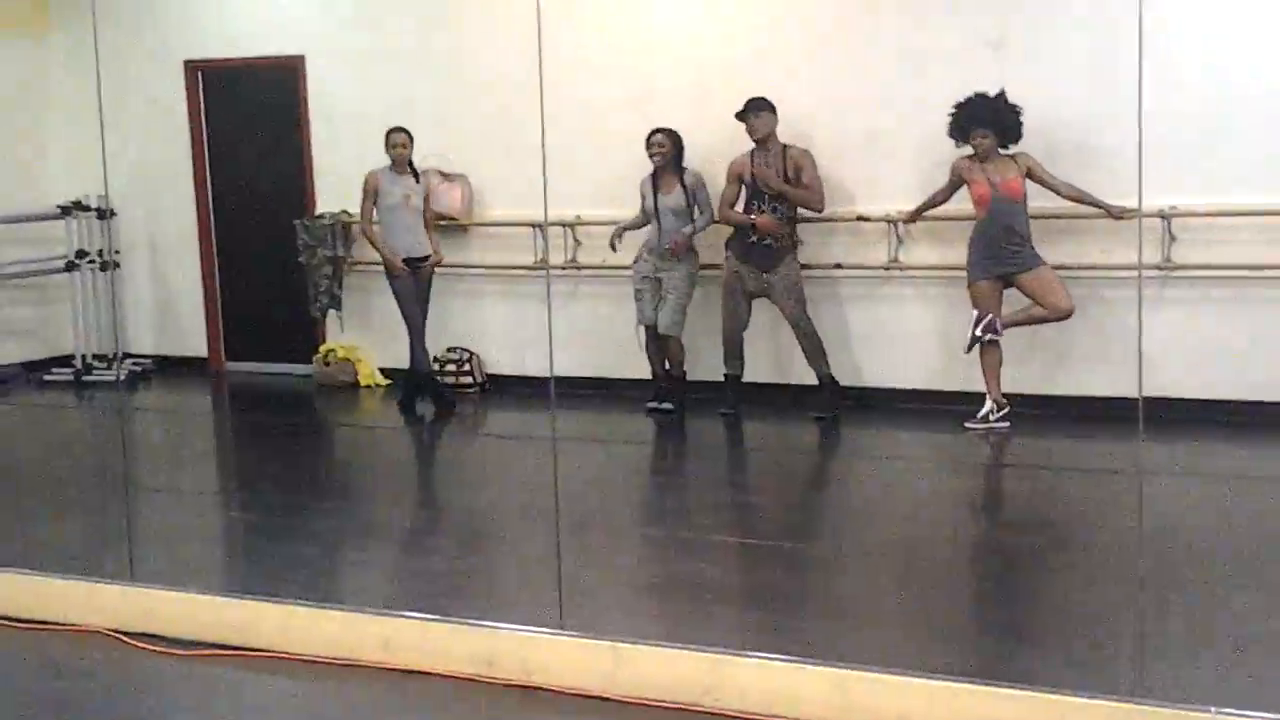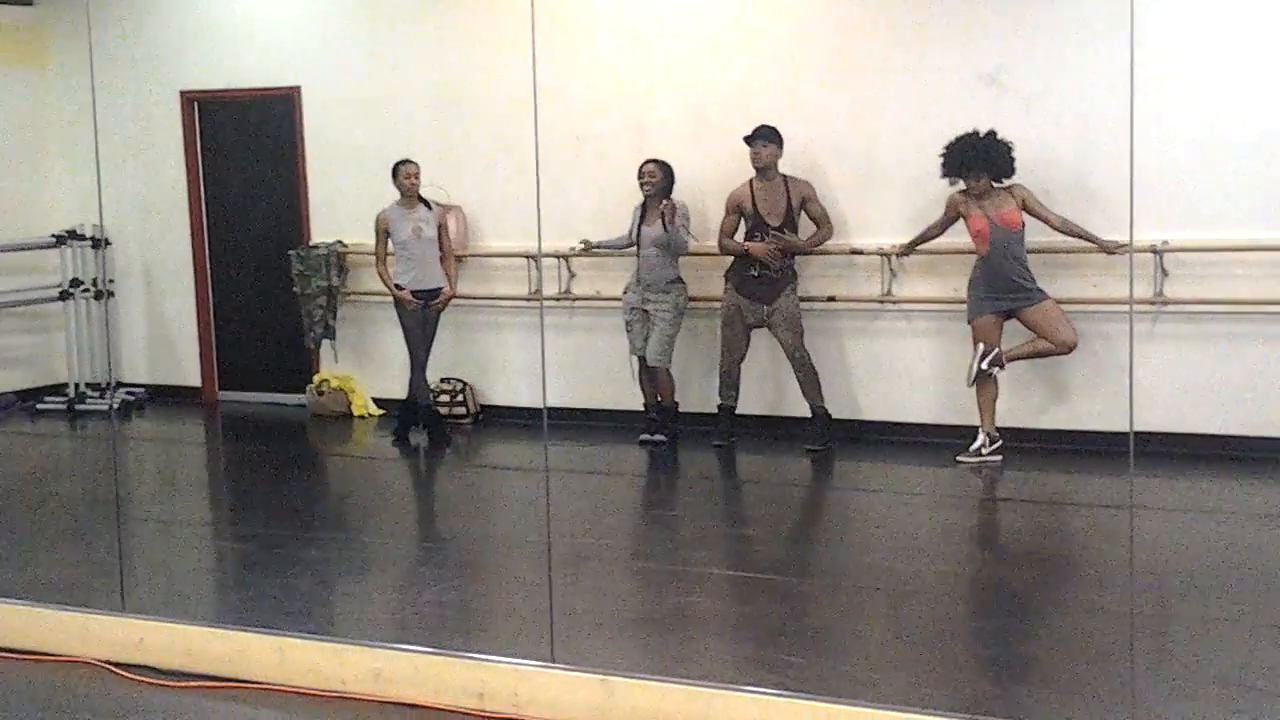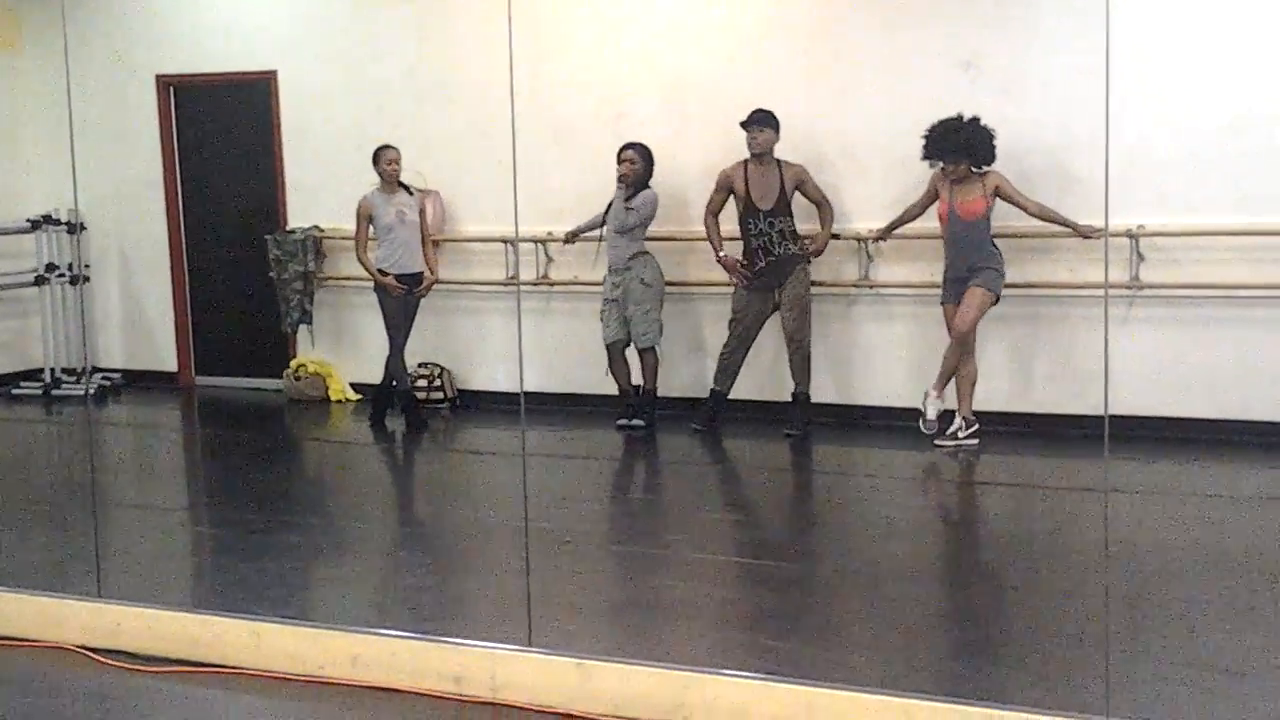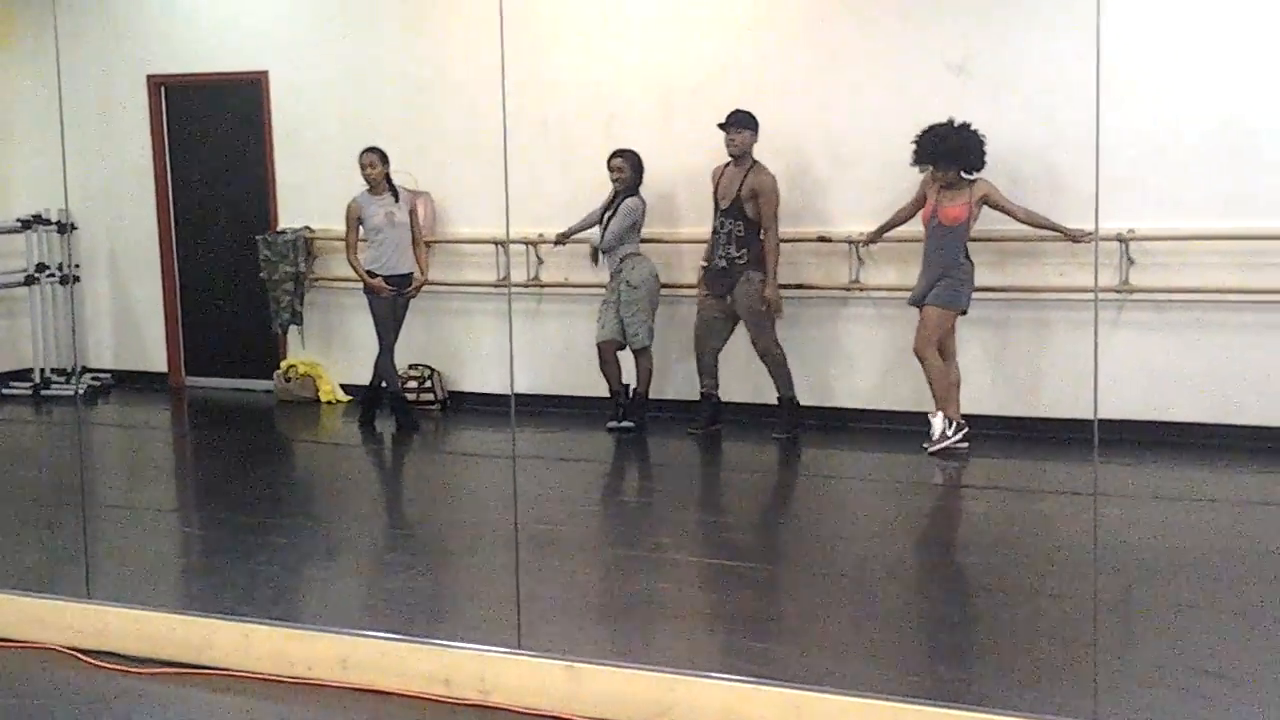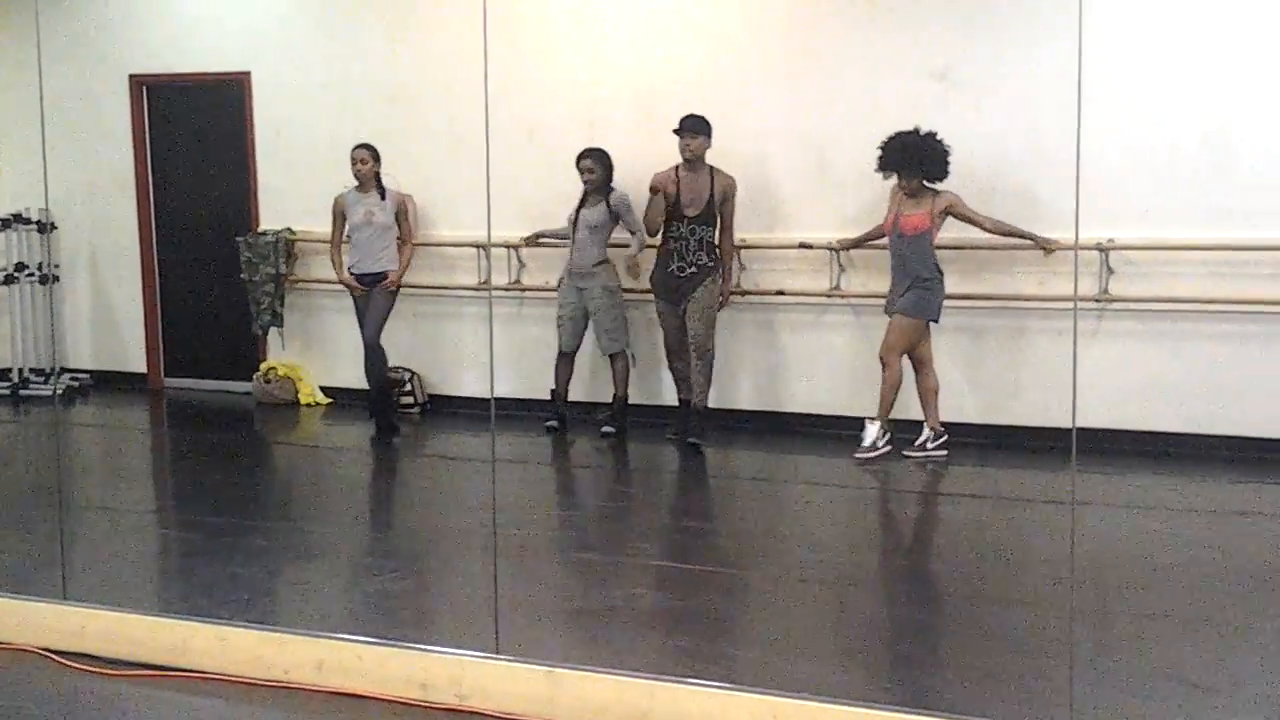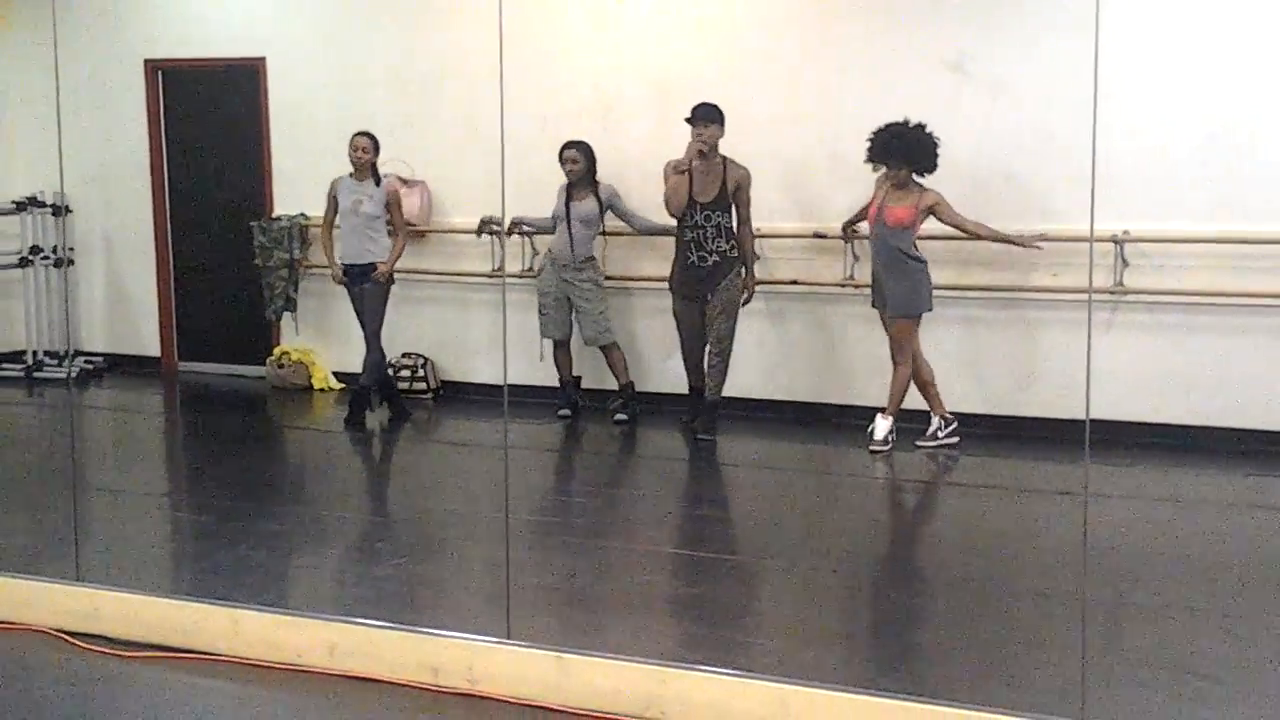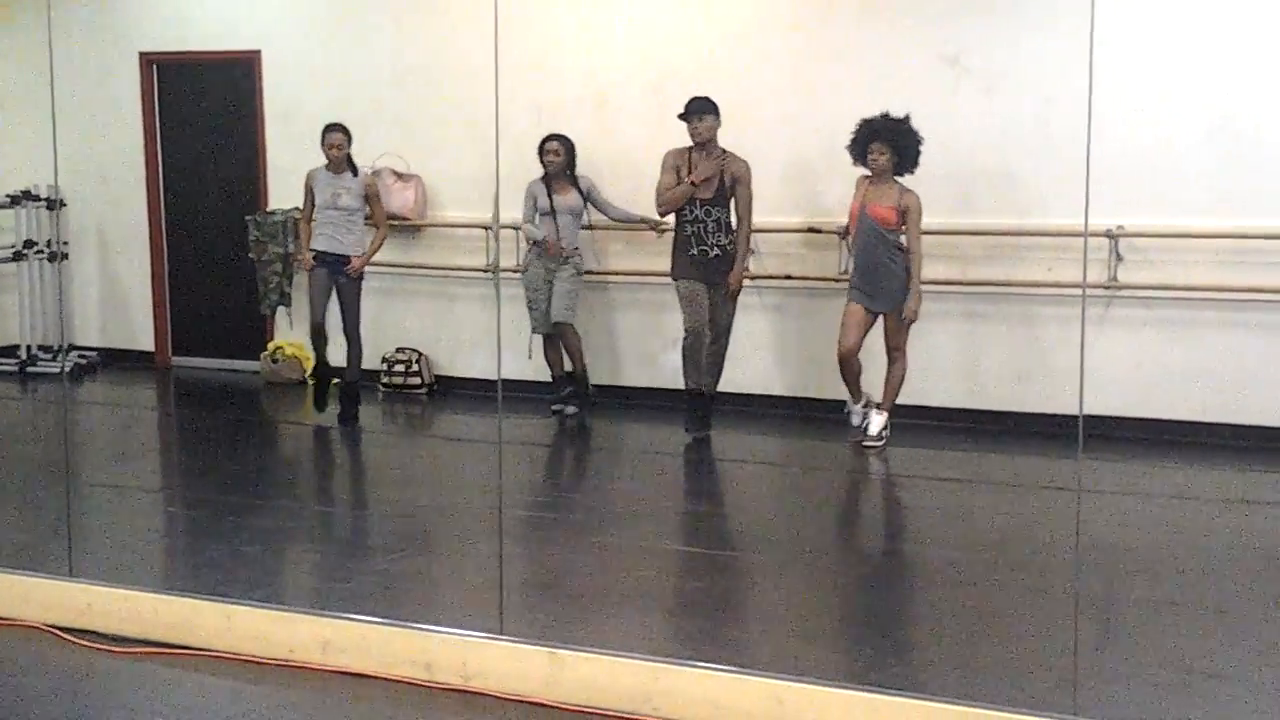
dt=0.7s
person 1, frame 1
left shoulder: (1021, 162)
right shoulder: (963, 167)
left elbow: (1062, 188)
right elbow: (943, 195)
left wrist: (1106, 207)
right wrist: (916, 213)
left hip: (1020, 253)
right hip: (984, 256)
left knee: (1062, 307)
right knee: (989, 335)
left ankle: (997, 323)
right ankle: (996, 405)
person 1, frame 2
left shoulder: (1016, 194)
right shoulder: (959, 201)
left elbow: (1056, 221)
right elbow: (938, 227)
left wrist: (1099, 241)
right wrist: (910, 246)
left hip: (1022, 286)
right hip: (985, 291)
left knee: (1067, 340)
right knee: (986, 367)
left ankle: (999, 358)
right ankle: (989, 439)
person 1, frame 3
left shoulder: (990, 181)
right shoulder: (940, 180)
left elbow: (1030, 207)
right elbow: (918, 208)
left wrist: (1075, 227)
right wrist: (887, 229)
left hip: (985, 268)
right hip: (954, 273)
left knee: (961, 328)
right knee: (963, 346)
left ankle: (935, 394)
right ankle: (965, 422)
person 1, frame 4
left shoulder: (979, 189)
right shoulder: (930, 184)
left elbow: (1018, 213)
right elbow: (908, 210)
left wrist: (1064, 230)
right wrist: (878, 232)
left hip: (953, 279)
right hip: (931, 278)
left knee: (923, 347)
right knee: (945, 353)
left ankle: (944, 421)
right ankle: (954, 425)
person 1, frame 5
left shoulder: (942, 201)
right shoulder: (897, 195)
left elbow: (985, 223)
left wrist: (1034, 238)
right wrist: (855, 242)
left hip: (923, 289)
right hip: (902, 288)
left knee: (889, 356)
right knee: (921, 362)
left ankle: (878, 430)
right ankle: (934, 434)
person 1, frame 6
left shoulder: (927, 198)
right shoulder: (882, 184)
left elbow: (967, 225)
left wrist: (1015, 240)
right wrist: (849, 224)
left hip: (908, 282)
right hip: (883, 282)
left knee: (903, 357)
right knee: (911, 355)
left ankle: (885, 423)
right ankle: (943, 420)
person 1, frame 7
left shoulder: (907, 199)
right shoulder: (862, 185)
left elbow: (914, 249)
left wrist: (914, 294)
right wrist: (850, 230)
left hip: (895, 283)
right hip: (863, 283)
left knee: (895, 354)
right knee: (846, 349)
left ankle: (880, 416)
right ankle: (859, 402)
person 2, frame 1
left shoulder: (798, 157)
right shoulder: (740, 165)
left elbow: (817, 202)
right elbow: (724, 212)
left wrist: (776, 183)
right wrist: (755, 220)
left hip: (781, 255)
right hip: (741, 255)
left knee: (800, 322)
right knee: (733, 325)
left ankle: (828, 387)
right ankle: (733, 387)
person 2, frame 2
left shoulder: (800, 189)
right shoulder: (740, 196)
left elbow: (826, 227)
right elbow: (723, 241)
left wrist: (804, 244)
right wrist: (748, 247)
left hip: (781, 286)
right hip: (741, 285)
left knee: (797, 353)
right knee: (731, 355)
left ankle: (821, 419)
right ankle: (726, 419)
person 2, frame 3
left shoulder: (794, 173)
right shoulder: (731, 176)
left elbow: (823, 204)
right elbow: (710, 215)
left wrist: (825, 236)
right wrist: (721, 255)
left hip: (793, 267)
right hip: (752, 270)
left knee: (797, 336)
right knee: (737, 339)
left ankle: (800, 405)
right ankle: (715, 402)
person 2, frame 4
left shoulder: (762, 179)
right shoulder: (718, 173)
left elbow: (770, 233)
left wrist: (771, 282)
right wrist: (705, 258)
left hip: (746, 272)
right hip: (715, 271)
left knee: (764, 341)
right knee: (704, 341)
left ankle: (789, 409)
right ankle: (710, 408)
person 2, frame 5
left shoulder: (724, 183)
right shoulder: (663, 180)
left elbow: (726, 234)
right elbow: (651, 231)
left wrist: (727, 278)
right wrist: (655, 196)
left hip: (703, 275)
right hip: (667, 275)
left knee: (701, 344)
right knee: (675, 347)
left ankle: (697, 417)
right ankle: (686, 410)
person 2, frame 6
left shoulder: (737, 174)
right shoulder: (675, 168)
left elbow: (744, 225)
right elbow: (674, 209)
left wrist: (750, 272)
right wrist: (687, 164)
left hip: (726, 268)
right hip: (687, 267)
left knee: (719, 341)
right knee: (691, 339)
left ankle: (709, 410)
right ankle: (696, 396)
person 2, frame 7
left shoulder: (737, 167)
right shoulder: (675, 159)
left elbow: (744, 221)
right elbow: (663, 206)
left wrist: (739, 266)
right wrist: (697, 177)
left hip: (724, 261)
right hip: (688, 259)
left knee: (718, 336)
right knee: (696, 329)
left ankle: (705, 403)
right ankle: (693, 399)
person 3, frame 1
left shoulder: (421, 183)
right shoulder: (375, 179)
right elbow: (366, 224)
left wrist: (437, 253)
right wrist: (387, 256)
left hip: (423, 261)
right hip: (397, 263)
left knee: (419, 328)
right knee: (416, 328)
left ankle: (410, 393)
right ankle: (434, 390)
person 3, frame 2
left shoulder: (434, 213)
right shoulder: (386, 218)
left elbow: (448, 255)
right elbow: (380, 263)
left wrist: (451, 287)
right wrist: (395, 292)
left hip: (434, 293)
right hip: (407, 294)
left knee: (421, 361)
right knee: (418, 360)
left ankle: (405, 421)
right ankle: (433, 422)
person 3, frame 3
left shoulder: (416, 198)
right shoulder: (369, 203)
left elbow: (426, 241)
right elbow: (361, 250)
left wrist: (433, 273)
right wrist: (380, 278)
left hip: (415, 278)
right hip: (389, 280)
left knee: (399, 344)
right knee: (397, 343)
left ankle: (381, 403)
right ankle: (410, 407)
person 3, frame 4
left shoulder: (406, 199)
right shoulder: (357, 205)
left elbow: (418, 241)
right elbow: (351, 252)
left wrist: (422, 274)
right wrist: (368, 280)
left hip: (404, 279)
right hip: (378, 280)
left knee: (388, 344)
right knee: (387, 344)
left ankle: (371, 400)
right ankle: (401, 407)
person 3, frame 5
left shoulder: (395, 200)
right shoulder: (343, 201)
left elbow: (407, 241)
right elbow: (335, 246)
left wrist: (399, 272)
right wrist: (342, 276)
left hip: (385, 278)
right hip: (358, 280)
left knee: (371, 337)
right knee: (368, 345)
left ankle: (386, 390)
right ankle: (382, 413)
person 3, frame 6
left shoulder: (386, 191)
right shoulder: (338, 186)
left elbow: (401, 234)
right elbow: (326, 229)
left wrist: (390, 263)
right wrist: (332, 264)
left hip: (375, 270)
right hip: (350, 270)
left knee: (372, 336)
right knee: (370, 337)
left ankle: (359, 402)
right ankle: (393, 398)
person 3, frame 7
left shoulder: (364, 182)
right shoulder: (313, 178)
left elbow: (382, 227)
right elbow: (306, 220)
left wrist: (364, 259)
right wrist: (304, 251)
left hip: (349, 262)
right hip: (321, 258)
left knee: (351, 330)
right knee: (316, 321)
left ankle: (349, 397)
right ankle: (322, 370)
person 4, frame 1
left shoulder: (691, 178)
right shoulder: (646, 182)
left elbow: (707, 215)
left wrist: (686, 232)
right wrist: (623, 227)
left hip: (680, 263)
right hip: (648, 260)
left knee: (669, 329)
right knee: (650, 327)
left ankle: (676, 389)
right ankle: (660, 386)
person 4, frame 2
left shoulder: (677, 208)
right shoulder: (638, 211)
left elbow: (682, 249)
left wrist: (671, 222)
right wrist: (597, 244)
left hip: (667, 293)
right hip: (637, 292)
left knee: (657, 360)
right knee: (643, 359)
left ankle: (669, 421)
right ankle: (652, 418)
person 4, frame 3
left shoulder: (648, 196)
right shoulder: (626, 193)
left elbow: (619, 223)
right elbow: (606, 217)
left wrist: (621, 187)
right wrist: (578, 230)
left hip: (639, 272)
right hip: (615, 275)
left knee: (644, 343)
right knee: (613, 344)
left ankle: (647, 406)
right ankle: (629, 403)
person 4, frame 4
left shoulder: (632, 204)
right shoulder: (617, 197)
left elbow: (605, 242)
right elbow: (597, 215)
left wrist: (594, 247)
right wrist: (568, 232)
left hip: (635, 275)
right hip: (618, 278)
left knee: (640, 345)
right knee: (605, 345)
left ankle: (638, 408)
right ankle: (622, 403)
person 4, frame 5
left shoulder: (617, 199)
right shoulder: (584, 198)
left elbow: (639, 234)
left wrist: (632, 255)
right wrist: (543, 233)
left hip: (599, 279)
right hip: (571, 278)
left knee: (615, 346)
right knee: (566, 346)
left ankle: (618, 410)
right ankle: (559, 407)
person 4, frame 6
left shoulder: (605, 192)
right shoulder: (563, 191)
left elbow: (635, 222)
left wrist: (669, 229)
right wrist: (523, 221)
left hip: (585, 272)
right hip: (553, 269)
left knee: (602, 335)
right knee: (559, 336)
left ankle: (627, 395)
right ankle: (569, 394)
person 4, frame 7
left shoulder: (583, 184)
right shoulder: (535, 187)
left elbow: (610, 211)
right elbow: (526, 225)
left wrist: (645, 219)
right wrist: (544, 237)
left hip: (569, 261)
right hip: (538, 261)
left knee: (561, 321)
right knee: (547, 329)
left ankle: (579, 381)
right ankle: (560, 385)
